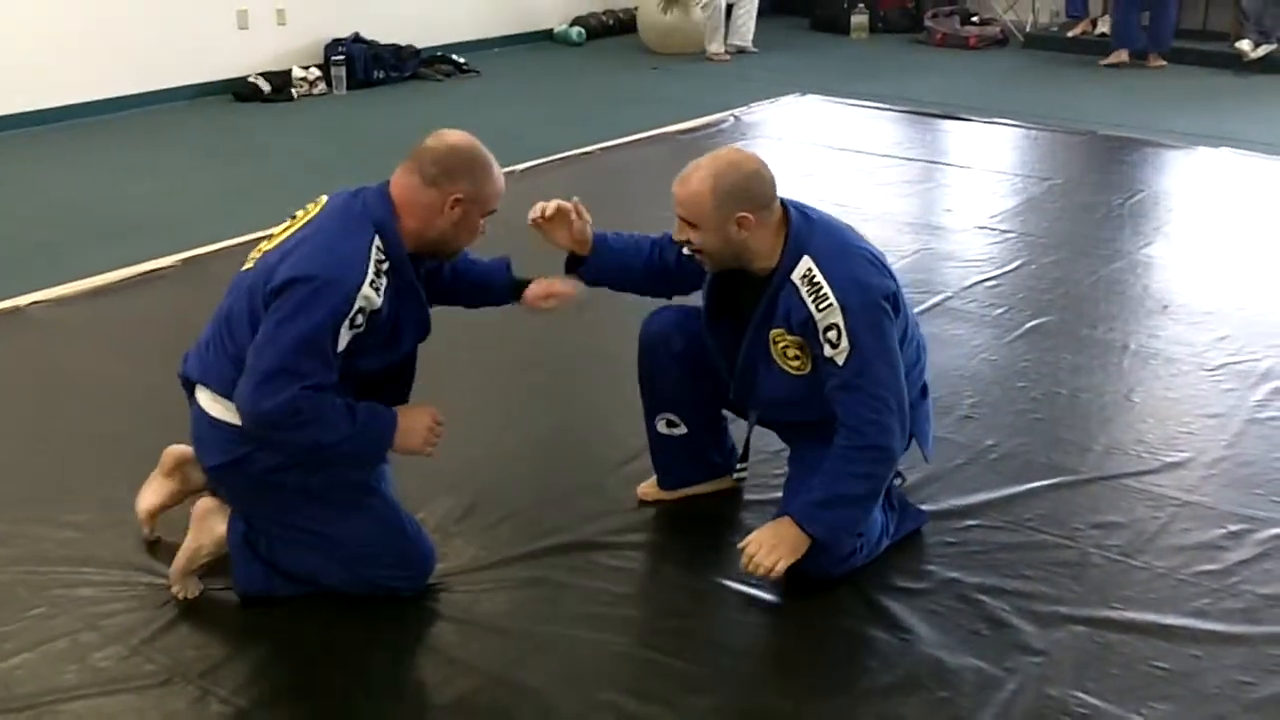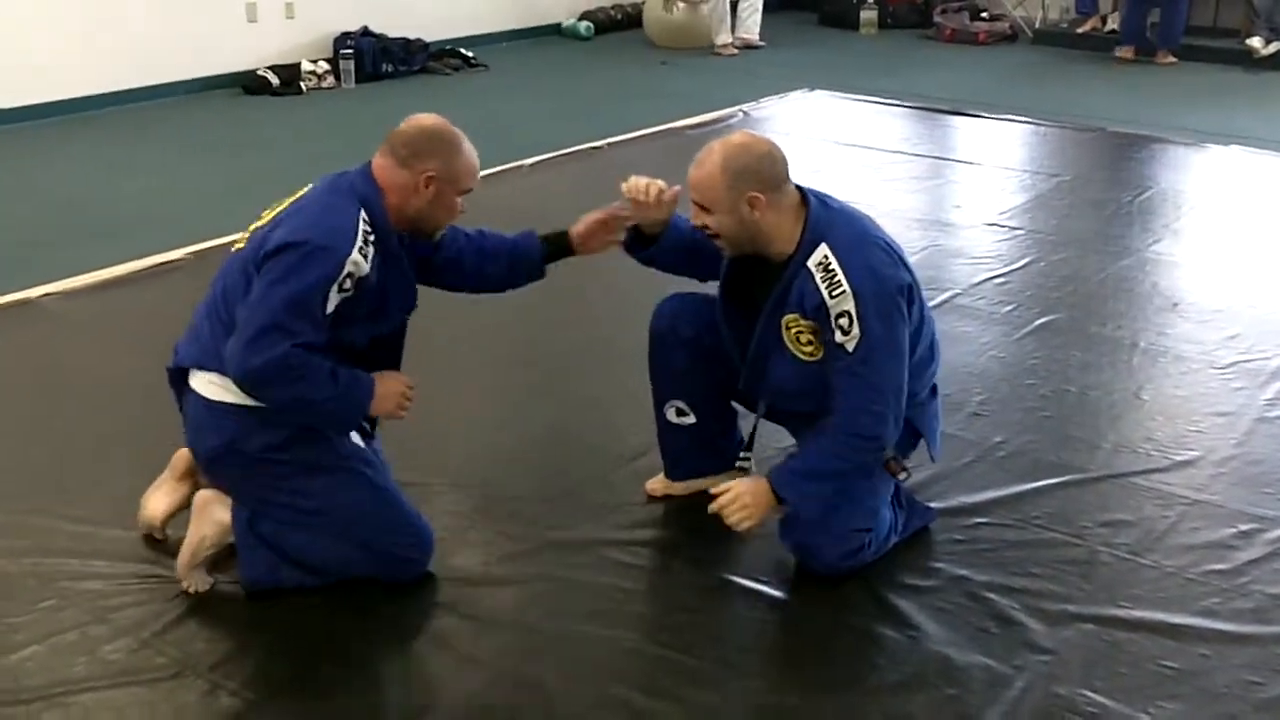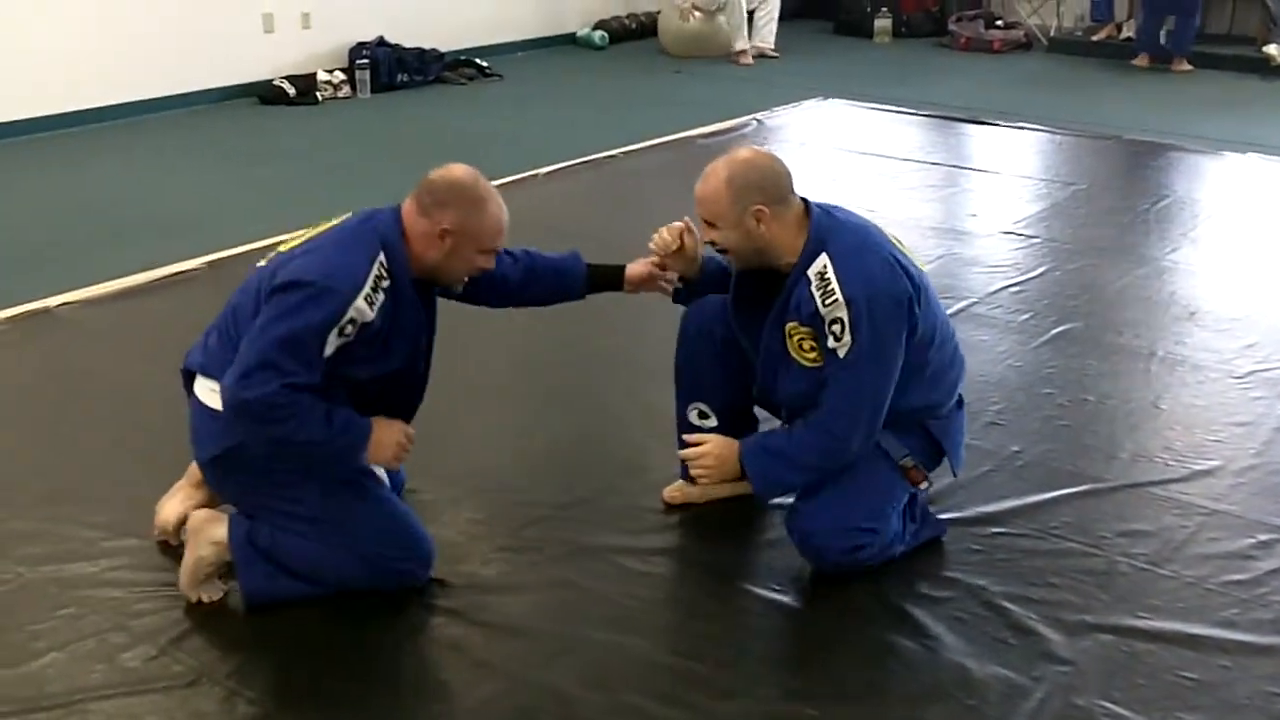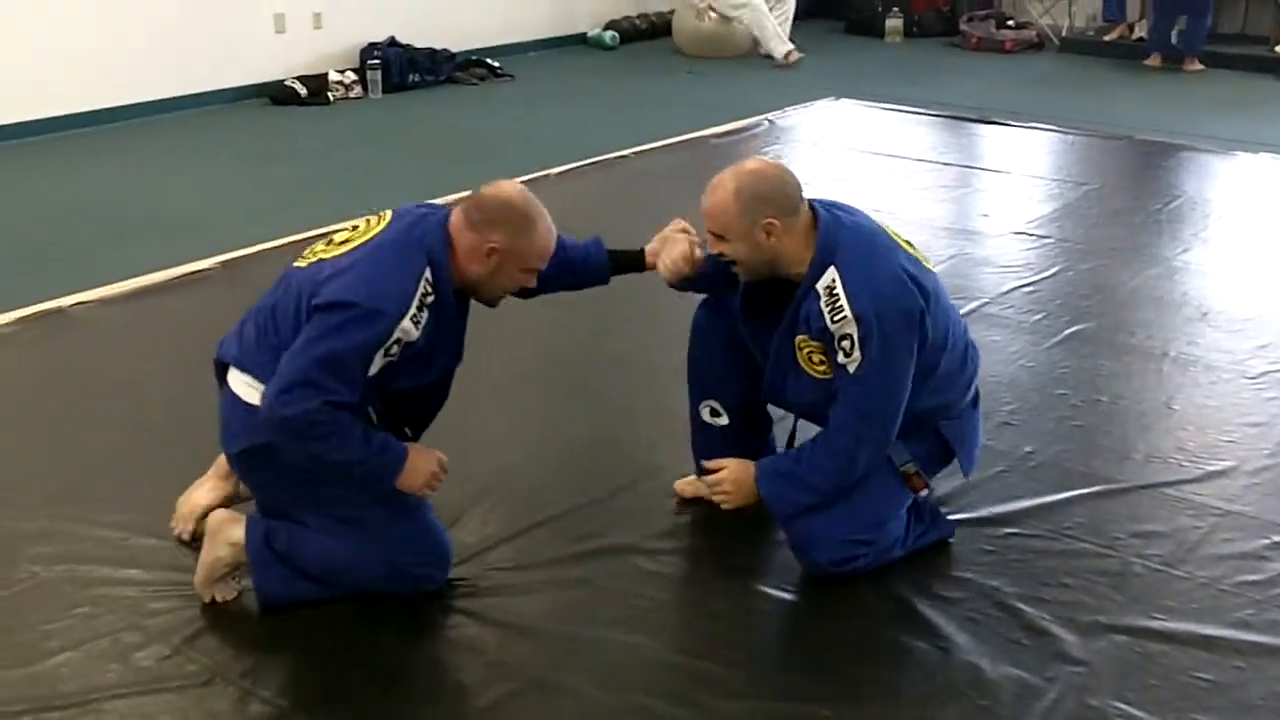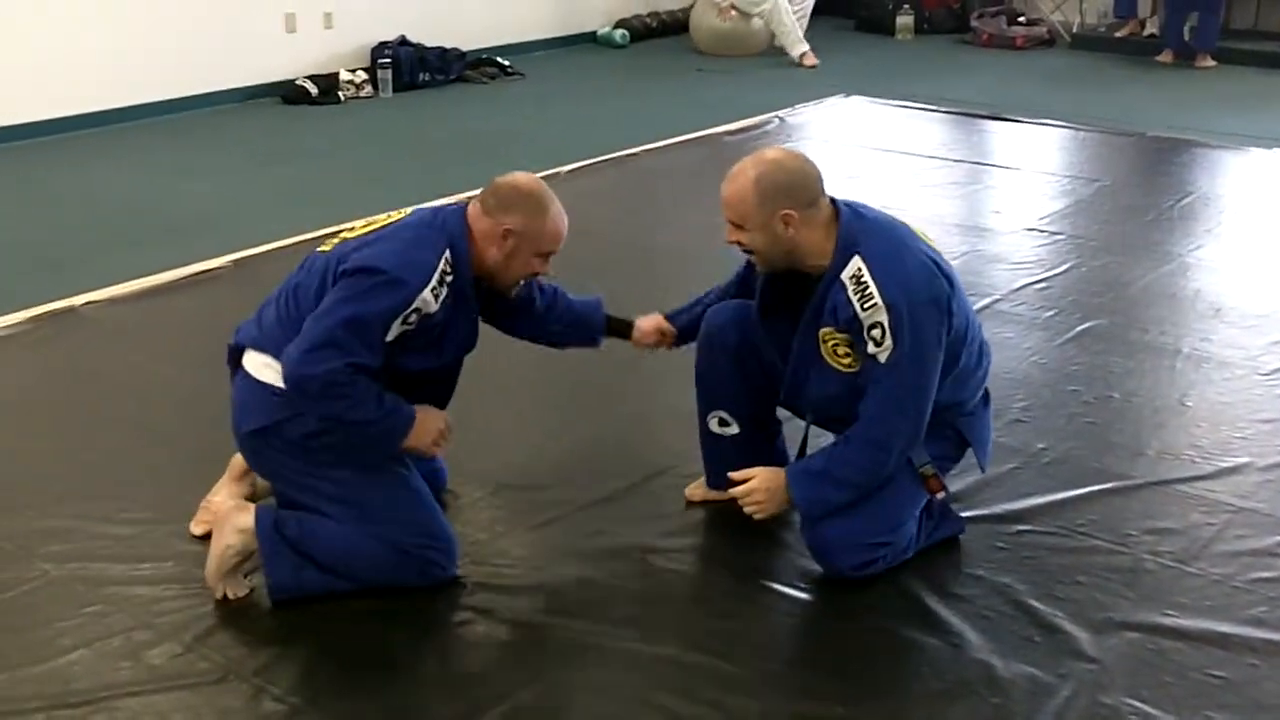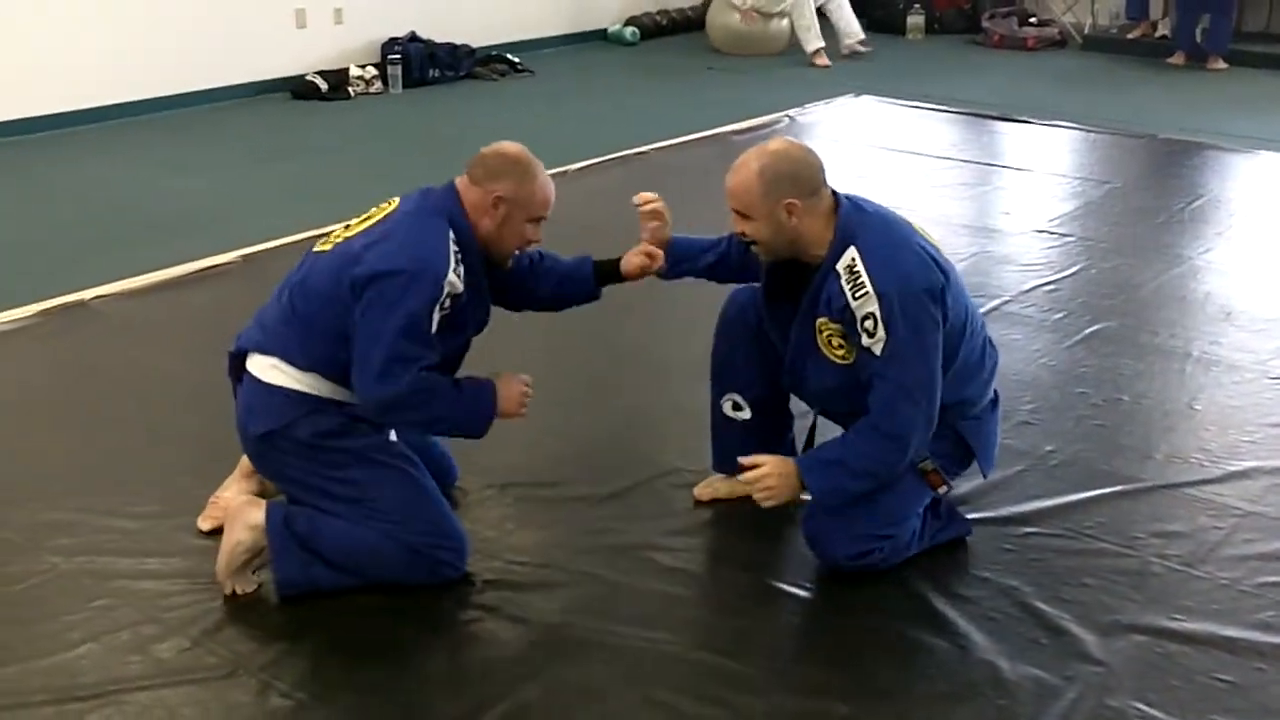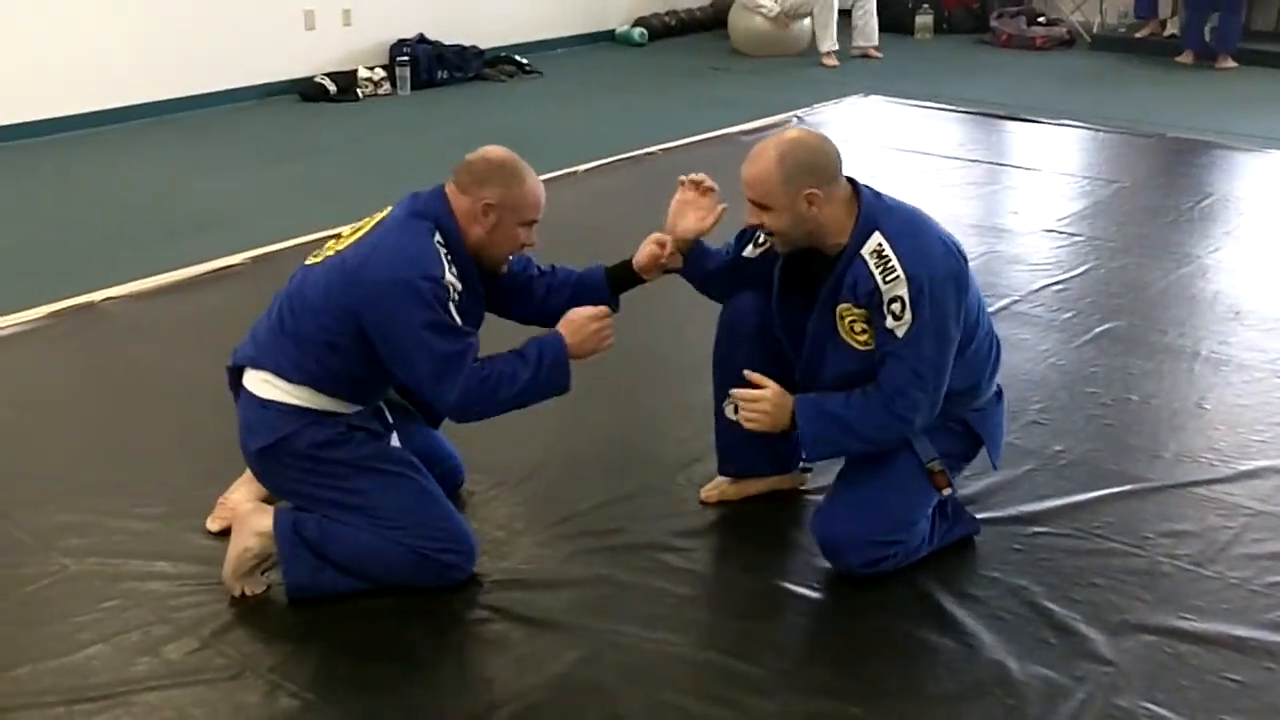
dt=0.3s
person 1, frame 1
left shoulder: (374, 216)
right shoulder: (339, 275)
left elbow: (435, 270)
right elbow: (274, 405)
left wrist: (517, 286)
right wrist: (387, 429)
left hip: (264, 417)
right hip: (255, 435)
left knee: (367, 487)
right knee: (403, 565)
left ankle: (200, 473)
right ankle: (229, 531)
person 1, frame 2
left shoulder: (370, 208)
right shoulder: (327, 244)
left elbow: (453, 256)
right elbow: (260, 364)
left wrist: (566, 244)
right wrist: (364, 392)
left hip: (275, 405)
right hip: (247, 421)
left knee: (366, 479)
right knee: (402, 549)
left ankle: (202, 472)
right ankle: (228, 520)
person 1, frame 3
left shoulder: (399, 241)
right shoulder: (337, 285)
left elbow: (506, 274)
right elbow: (255, 396)
left wrist: (617, 278)
right wrist: (361, 436)
left hip: (286, 414)
right hip: (249, 430)
left knee: (382, 489)
right knee: (403, 560)
left ankle: (215, 482)
right ankle: (227, 537)
person 1, frame 4
left shoulder: (433, 229)
right shoulder: (380, 299)
left elbow: (541, 264)
right elbow: (296, 413)
left wrist: (635, 259)
right wrist: (393, 461)
left hip: (307, 398)
right hip: (276, 421)
left knee: (404, 497)
right knee: (420, 563)
left ankle: (241, 477)
right ankle: (244, 539)
person 1, frame 5
left shoulder: (452, 234)
right shoulder: (404, 273)
left elbow: (532, 308)
right elbow: (315, 373)
left wrist: (625, 329)
right wrist: (403, 425)
left hip: (309, 388)
right hip: (289, 403)
left knee: (426, 485)
right knee: (425, 557)
left ankle: (261, 468)
right ankle: (255, 529)
person 1, frame 6
left shoulder: (441, 216)
right shoulder: (420, 262)
left elbow: (523, 278)
right elbow: (394, 388)
left wrist: (615, 271)
right wrist: (489, 400)
left hip: (328, 387)
right hip: (297, 409)
left knee: (435, 478)
right knee: (437, 553)
left ankle: (272, 470)
right ankle: (264, 526)
person 1, frame 7
left shoulder: (438, 225)
right shoulder: (408, 271)
left elbow: (532, 291)
right elbow: (462, 391)
left wrist: (629, 272)
right wrist: (561, 348)
left hip: (336, 396)
right hip: (297, 419)
left knee: (442, 478)
right knee: (445, 556)
left ankle: (280, 475)
right ankle: (272, 530)
person 2, frame 1
left shoulder: (846, 291)
right shoulder: (737, 239)
left elbow: (873, 431)
right elbow: (664, 262)
left wrist: (802, 524)
right wrist: (586, 246)
left hip: (855, 415)
left knee: (819, 553)
right knee: (665, 334)
left ankle: (879, 503)
right ankle: (702, 469)
person 2, frame 2
left shoulder: (860, 277)
right shoulder: (754, 227)
left elbow: (867, 421)
right elbow: (699, 253)
left wrist: (775, 490)
right wrist: (655, 224)
left hip: (869, 412)
left knee: (821, 544)
right knee: (678, 321)
left ankle: (890, 505)
right ankle: (703, 465)
person 2, frame 3
left shoulder: (861, 286)
right shoulder: (779, 236)
left elbow: (844, 428)
right elbow: (738, 291)
left wrist: (746, 460)
right wrist: (692, 269)
left hip: (893, 420)
left knee: (824, 537)
right knee: (706, 320)
left ankle: (905, 512)
right ankle: (722, 474)
person 2, frame 4
left shoulder: (870, 298)
right shoulder: (800, 224)
left elbow: (860, 436)
right elbow: (718, 260)
left wrist: (765, 483)
right wrist: (685, 264)
left hip: (910, 419)
right hip: (831, 387)
left knee: (822, 544)
right knee: (717, 322)
left ankle: (912, 513)
right ankle: (730, 472)
person 2, frame 5
left shoulder: (896, 289)
right shoulder: (804, 230)
left elbow: (889, 431)
right elbow: (746, 287)
left wrist: (795, 488)
right wrist: (674, 326)
left hip: (922, 419)
right hip: (841, 388)
left knee: (841, 546)
right knee: (725, 329)
left ankle: (925, 508)
right ankle: (742, 472)
person 2, frame 6
left shoulder: (891, 281)
right shoulder: (792, 234)
left elbow: (900, 424)
right elbow: (739, 256)
left wrist: (803, 475)
right wrist: (669, 248)
left hip: (932, 420)
right hip: (853, 387)
left knee: (840, 539)
right knee: (744, 312)
left ankle: (931, 510)
right ankle: (748, 468)
person 2, frame 7
left shoulder: (914, 266)
right shoulder: (797, 226)
left elbow: (904, 406)
right elbow: (735, 279)
left wrist: (794, 415)
right wrist: (686, 245)
left hip: (932, 412)
right hip: (853, 377)
left knee: (850, 543)
right knee: (745, 314)
left ankle: (938, 511)
right ankle: (765, 467)
